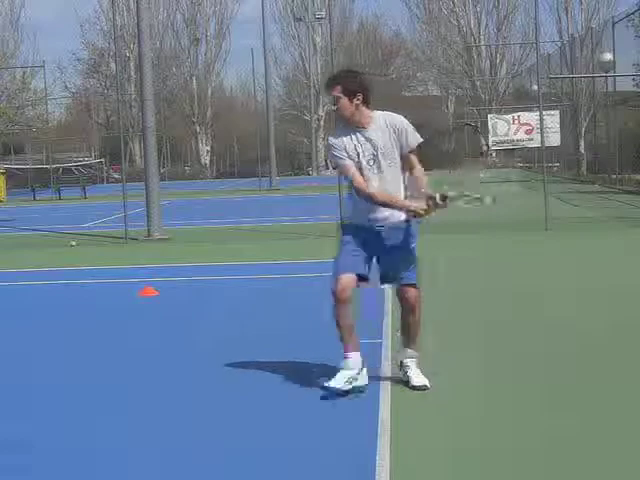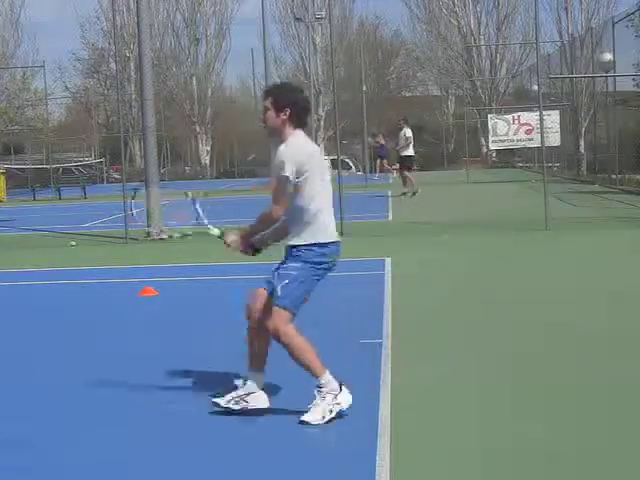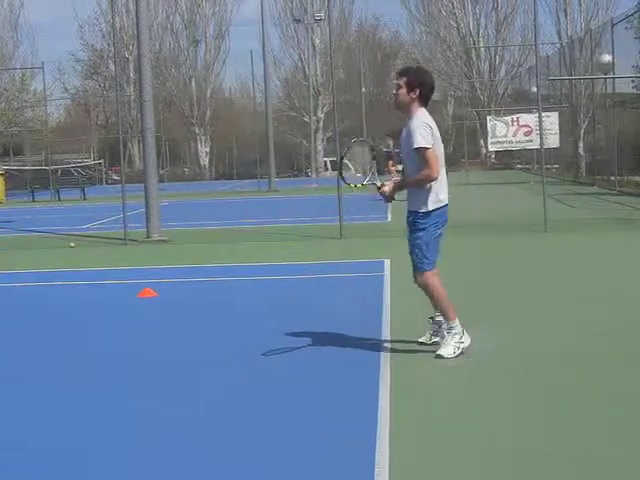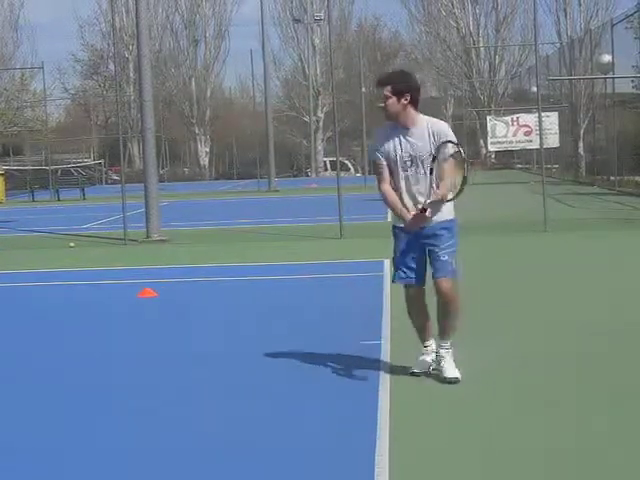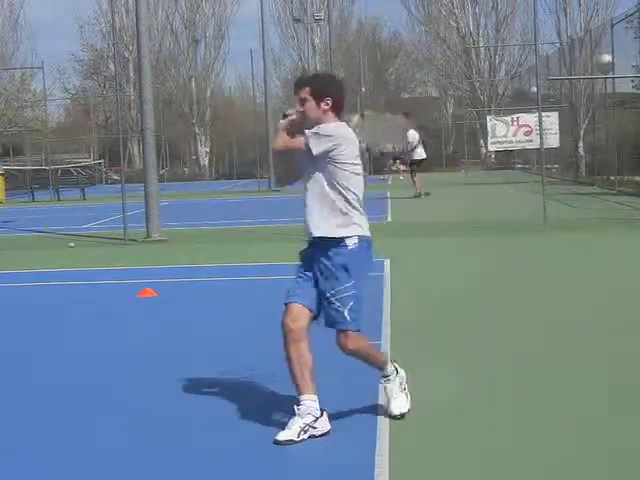
dt=1s
person 1, frame 1
left shoulder: (395, 124)
right shoulder: (337, 139)
left elbow: (414, 167)
right elbow: (361, 187)
left wrist: (427, 193)
right wrist: (408, 204)
left hip: (396, 226)
right hip: (358, 227)
left knee: (409, 296)
right knee: (342, 289)
left ankle: (408, 361)
right ankle: (353, 362)
person 1, frame 2
left shoulder: (290, 150)
right shoulder: (303, 148)
left elbow: (278, 210)
left wrist: (243, 236)
right wrist: (258, 240)
left hip: (313, 248)
right hip: (306, 246)
left knee: (277, 322)
right knee: (257, 309)
left ankle: (331, 392)
right ankle: (253, 388)
person 1, frame 3
left shoulder: (420, 126)
right shoulder: (414, 123)
left elbow: (432, 172)
left wrist: (396, 186)
right wrist: (397, 184)
left hip: (429, 210)
right hip: (422, 209)
left knee: (425, 275)
right knee: (425, 270)
left ankle: (456, 332)
right ankle: (442, 323)
person 1, frame 4
left shoulder: (438, 130)
right shoulder: (383, 137)
right elbow: (384, 186)
left wrist: (429, 210)
right wrist: (404, 215)
left hip: (440, 223)
right hip: (405, 227)
left knee: (445, 287)
right knee: (413, 294)
left ankle: (445, 350)
right ankle: (428, 348)
person 1, frame 5
left shoulder: (334, 133)
right shoulder: (319, 142)
left elbow: (280, 144)
left wrist: (289, 125)
right wrist: (294, 123)
left hip: (346, 248)
right hip: (317, 248)
left knee: (348, 340)
right knee: (293, 324)
left ankle: (390, 373)
right ankle: (310, 412)
